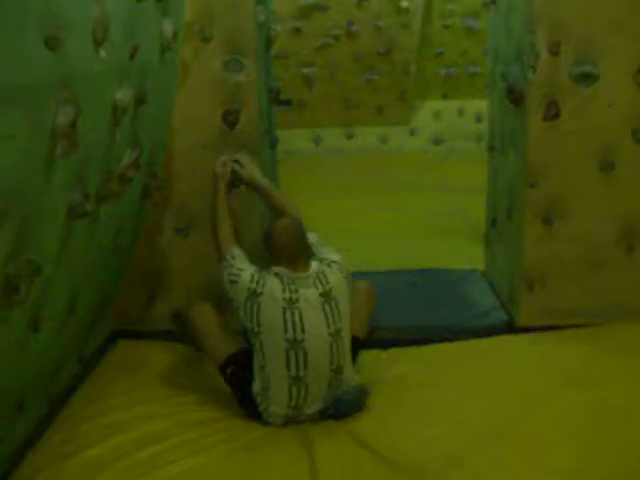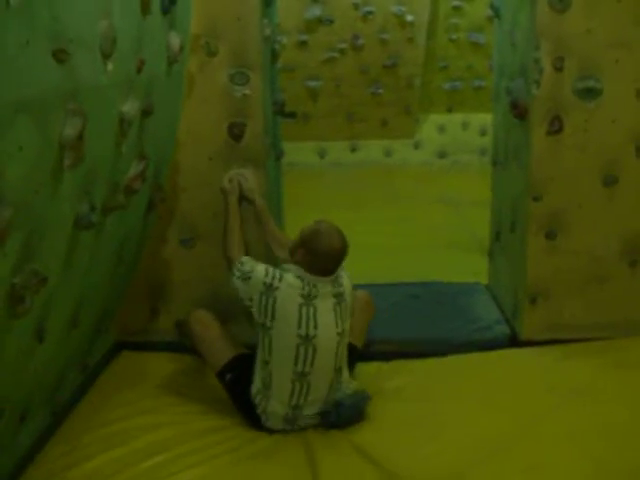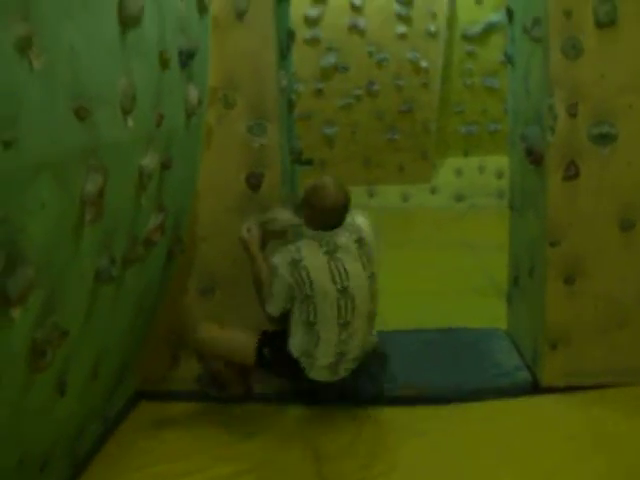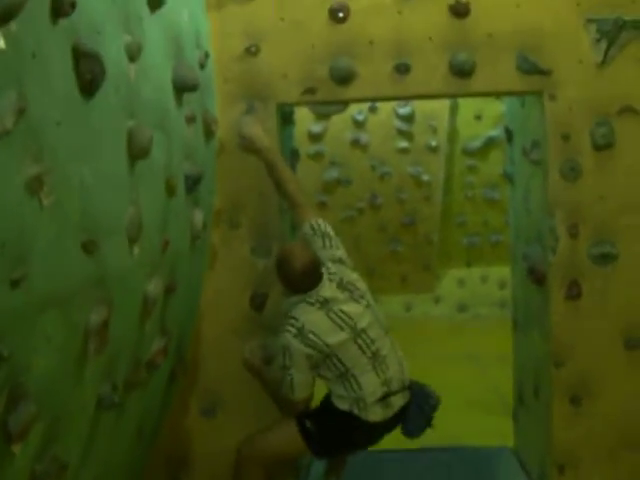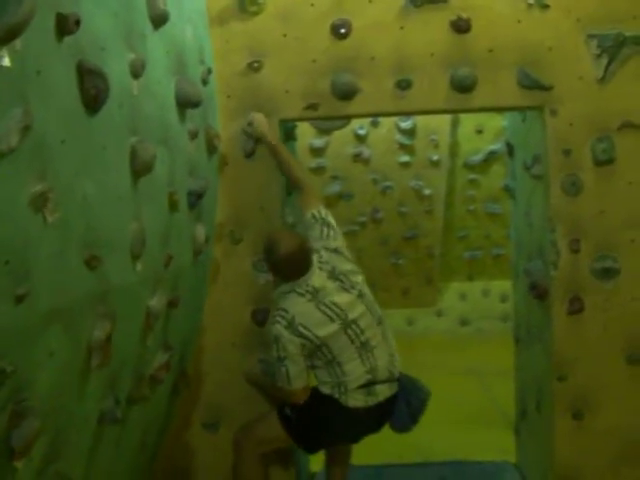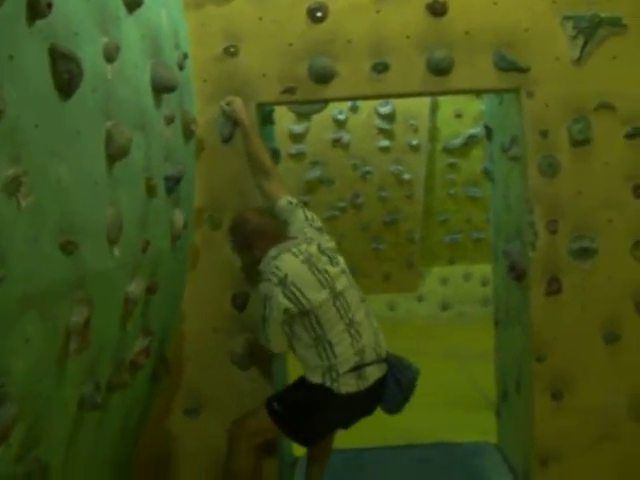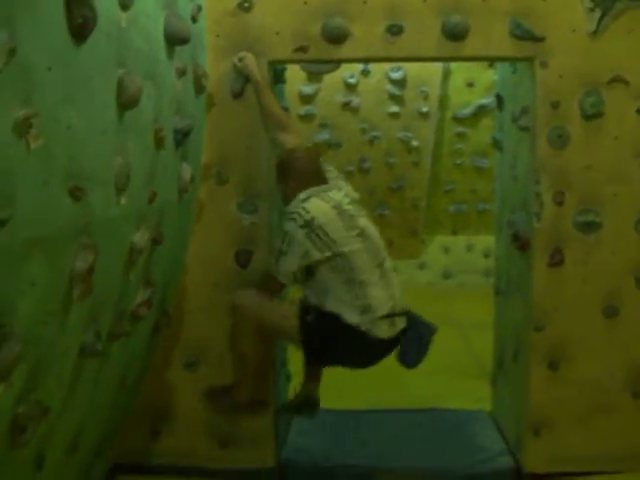
dt=0.7s
person 1, frame 1
left shoulder: (254, 289)
right shoulder: (336, 273)
left elbow: (227, 244)
right elbow: (298, 226)
left wrist: (221, 187)
right wrist: (259, 182)
left hip: (273, 412)
right hip: (337, 398)
left knee: (198, 313)
right knee: (363, 289)
person 1, frame 2
left shoulder: (271, 285)
right shoulder: (341, 282)
left elbow: (236, 257)
right elbow: (282, 247)
left wrist: (232, 199)
right wrist: (256, 200)
left hip: (271, 417)
right hip: (332, 407)
left knee: (198, 319)
right knee: (363, 299)
person 1, frame 3
left shoulder: (292, 261)
right shoulder: (361, 229)
left elbow: (272, 309)
left wrist: (255, 250)
left hip: (312, 368)
right hip: (359, 356)
left knee: (203, 336)
person 1, frame 4
left shoulder: (296, 334)
right shoulder: (338, 267)
left elbow: (297, 403)
right elbow: (300, 204)
left wrist: (259, 368)
right wrist: (265, 149)
left hip: (362, 419)
right hip: (399, 399)
person 1, frame 5
left shoulder: (287, 319)
right shoulder: (332, 253)
left elbow: (297, 395)
right elbow: (307, 187)
left wrist: (257, 379)
right wrist: (271, 139)
left hip: (350, 408)
right hip: (387, 397)
left knee: (246, 442)
person 1, frame 6
left shoulder: (275, 280)
right shoulder: (310, 235)
left elbow: (272, 347)
right elbow: (269, 180)
left wrist: (248, 346)
right wrist: (245, 123)
left hip: (342, 391)
right hip: (374, 376)
left knee: (242, 433)
right knee: (321, 407)
person 1, frame 7
left shoulder: (304, 219)
right shoulder: (337, 189)
left elbow: (277, 282)
right elbow: (286, 133)
left wrist: (253, 303)
right wrist: (257, 80)
left hip: (358, 337)
right hip: (383, 327)
left knee: (244, 302)
right knee: (304, 304)
left ankle: (245, 391)
right ankle: (307, 395)
